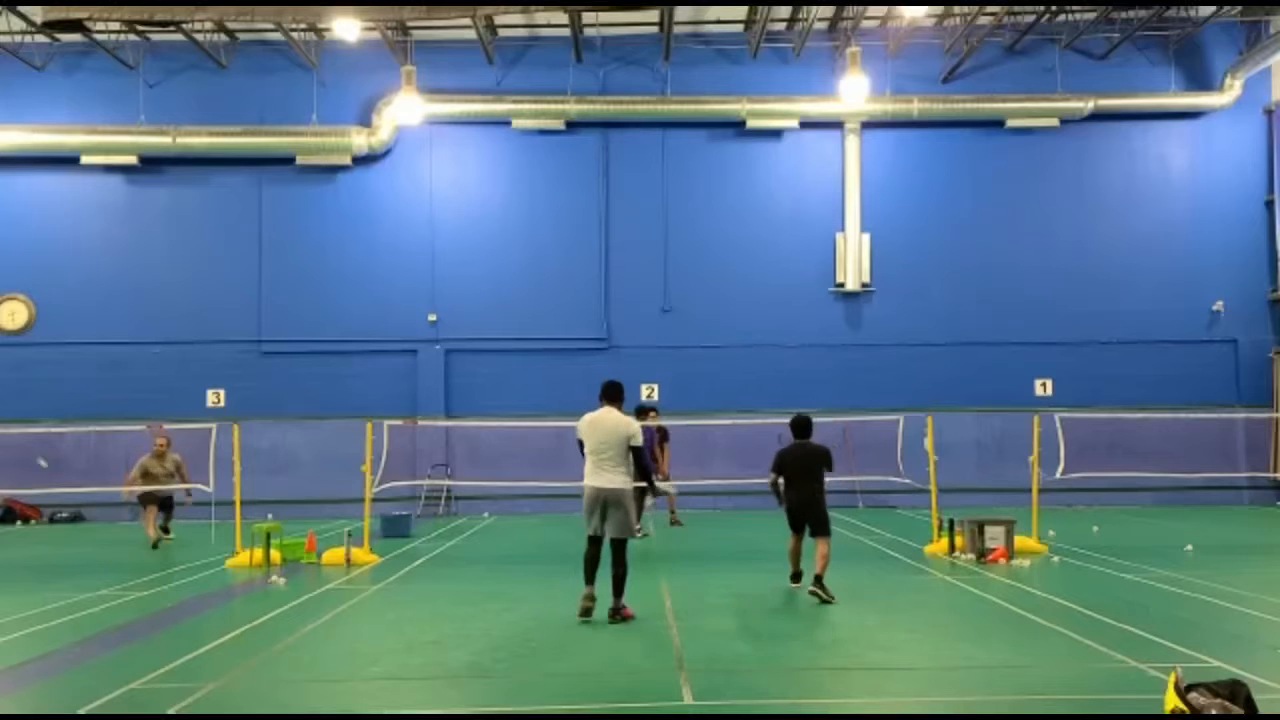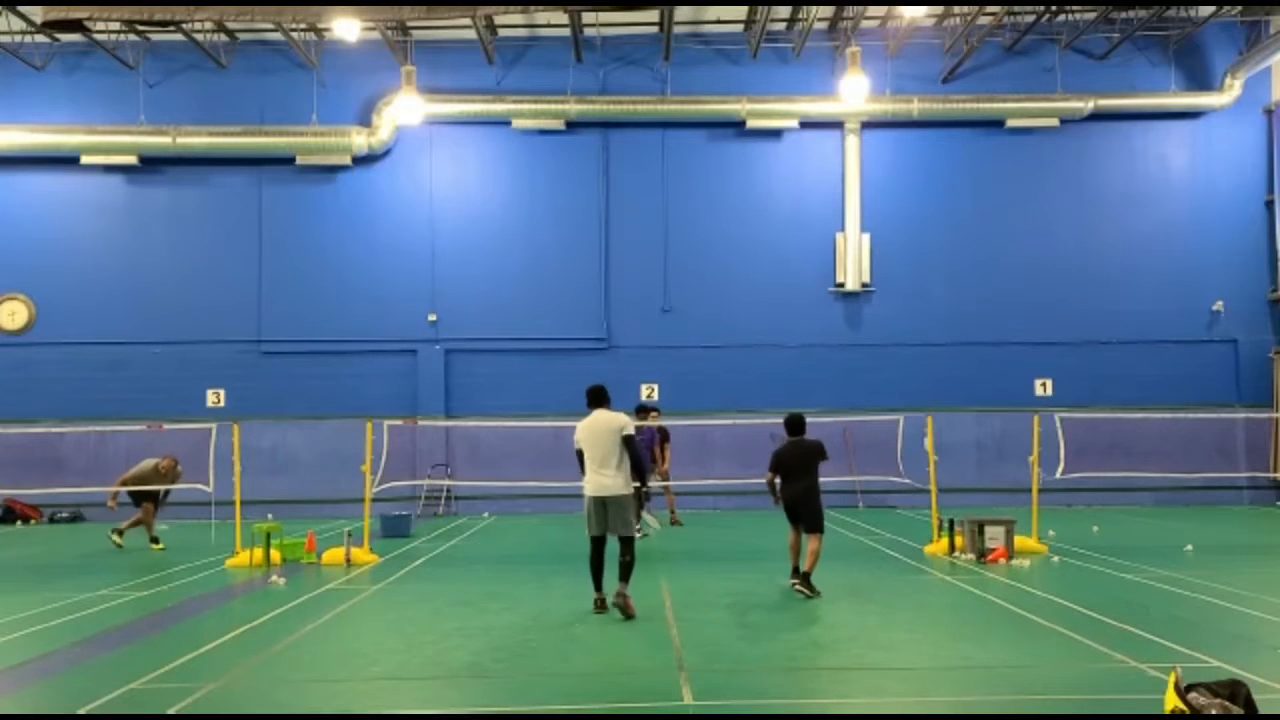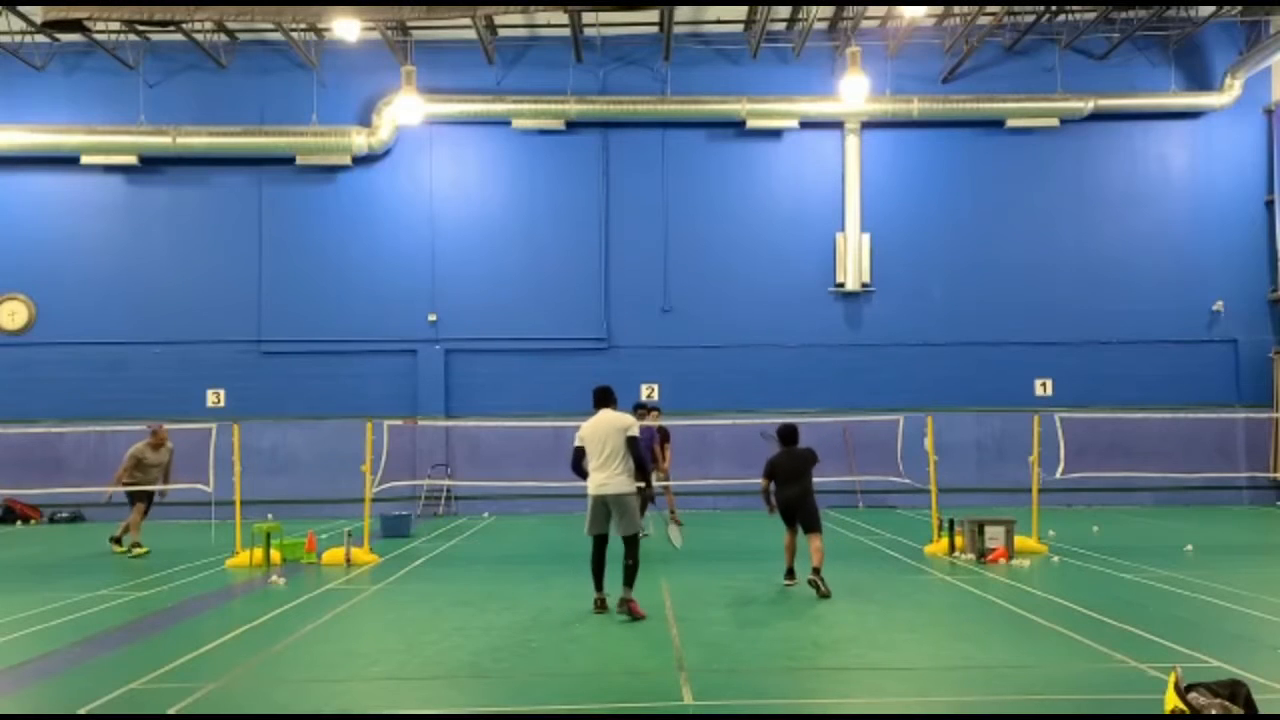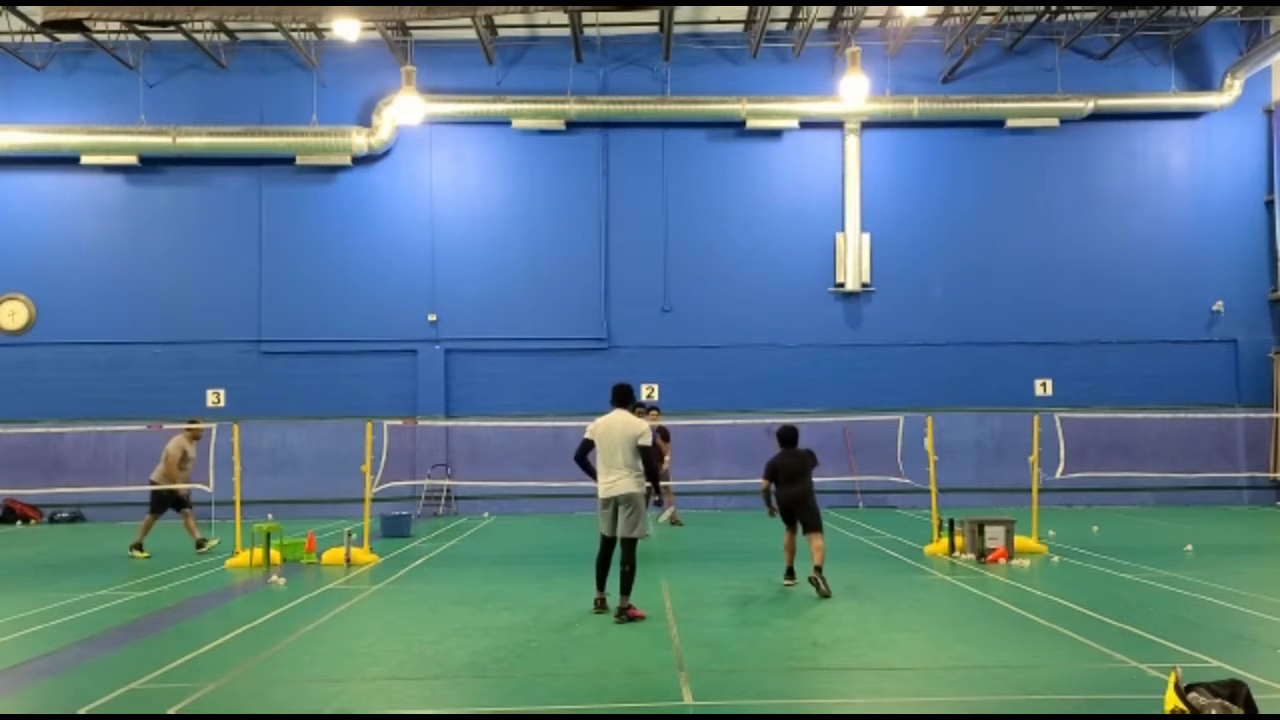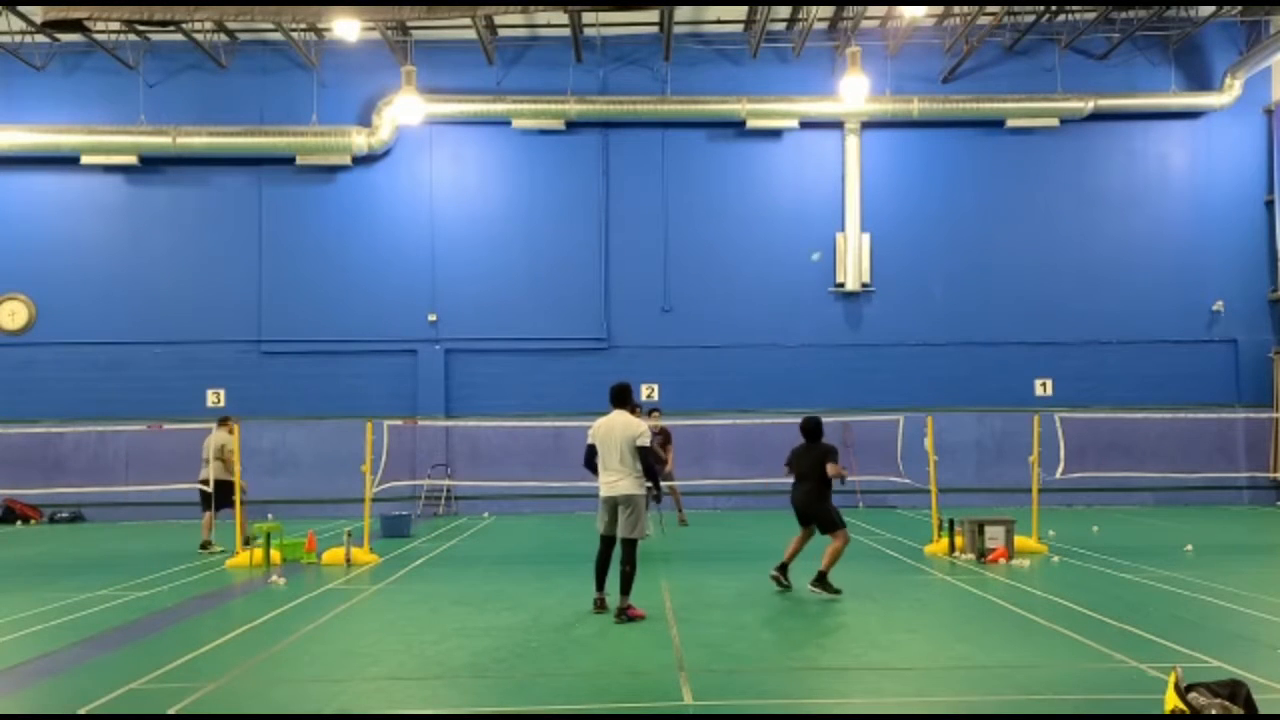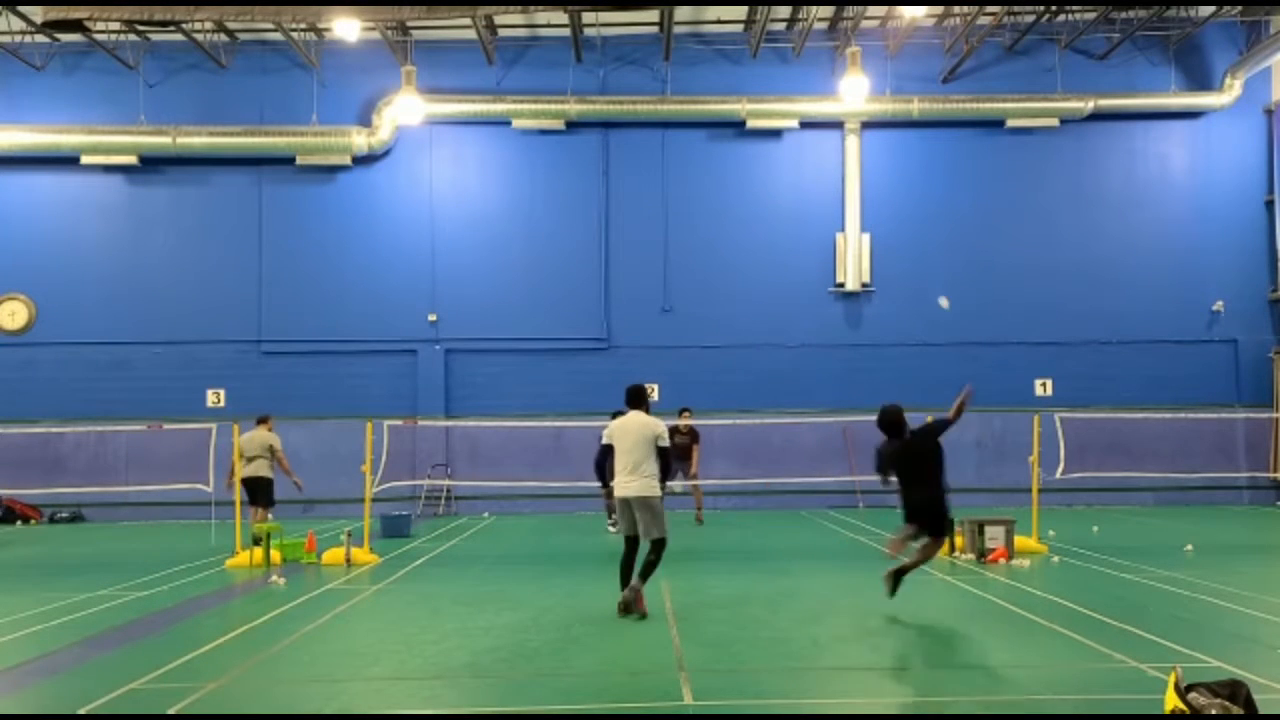
dt=0.5s
person 1, frame 1
left shoulder: (585, 421)
right shoulder: (630, 425)
right elbow: (640, 463)
right wrist: (651, 485)
left hip: (592, 488)
right hip: (620, 489)
left knee: (593, 543)
right knee: (618, 548)
left ankle: (589, 594)
right ankle: (617, 607)
person 1, frame 2
left shoulder: (581, 428)
right shoulder: (621, 420)
right elbow: (634, 455)
right wrist: (643, 484)
left hip: (592, 491)
right hip: (619, 490)
left knee: (597, 544)
right knee: (626, 542)
left ankle: (599, 598)
right ankle: (621, 592)
person 1, frame 3
left shoulder: (585, 427)
right shoulder: (627, 420)
left elbow: (575, 464)
right elbow: (637, 456)
right wrist: (648, 485)
left hip: (595, 490)
right hip: (622, 489)
left knee: (599, 544)
right knee: (631, 544)
left ankle: (599, 598)
right ankle: (626, 598)
person 1, frame 4
left shoulder: (597, 425)
right shoulder: (640, 426)
left elbow: (579, 456)
right elbow: (649, 463)
right wrist: (656, 489)
left hip: (606, 491)
right hip: (631, 490)
left knee: (606, 544)
right knee: (628, 547)
left ankle: (600, 598)
right ankle: (624, 607)
person 1, frame 5
left shoulder: (597, 426)
right shoulder: (638, 426)
left elbow: (588, 461)
right elbow: (647, 463)
right wrist: (657, 487)
left hip: (607, 492)
right hip: (632, 491)
left knee: (605, 544)
right knee: (628, 548)
left ankle: (599, 598)
right ankle: (623, 607)
person 1, frame 6
left shoulder: (613, 426)
right shoulder: (656, 425)
left elbow: (600, 461)
right elbow: (666, 462)
left wrist: (606, 486)
right wrist: (662, 481)
left hip: (621, 492)
right hip: (647, 491)
left knee: (630, 545)
right knee: (658, 543)
left ankle: (627, 598)
right ankle: (634, 589)
person 2, frame 1
left shoulder: (783, 454)
right shoulder: (822, 451)
left elbow: (773, 481)
right elbow: (830, 469)
left wrist: (779, 497)
left hip: (793, 504)
right hip: (815, 503)
left knee: (796, 536)
right knee: (822, 542)
left ankle: (795, 575)
right ankle: (818, 582)
person 2, frame 2
left shoulder: (779, 452)
right shoulder: (816, 446)
left elbow: (769, 479)
right elbow: (824, 458)
left wrist: (775, 495)
left hip: (788, 498)
right hip: (809, 497)
left knee: (795, 530)
right knee: (815, 538)
left ankle: (795, 573)
right ankle: (805, 579)
person 2, frame 3
left shoulder: (773, 461)
right shoulder: (807, 453)
left elbow: (764, 486)
left wrist: (769, 503)
left hip: (783, 502)
right hip: (804, 500)
left knee: (791, 531)
right knee: (815, 538)
left ankle: (789, 573)
right ankle: (816, 573)
person 2, frame 4
left shoulder: (773, 462)
right shoulder: (807, 454)
left elbow: (765, 487)
left wrist: (769, 505)
left hip: (784, 501)
right hip: (805, 499)
left knee: (790, 530)
right knee: (816, 538)
left ankle: (789, 573)
right ankle: (817, 572)
person 2, frame 5
left shoulder: (797, 451)
right shoulder: (828, 450)
left elbow: (789, 471)
right elbow: (832, 473)
right wrist: (841, 473)
left hip: (799, 500)
right hip: (817, 501)
left knee: (807, 533)
right knee: (841, 538)
left ankle: (781, 569)
right ankle: (820, 579)
person 2, frame 6
left shoulder: (885, 452)
right shoulder: (923, 435)
left elbow: (884, 475)
right elbow: (954, 415)
right wrist: (963, 398)
left hip: (912, 499)
right hip: (933, 499)
left knee: (915, 529)
right knee: (936, 541)
right ankle: (901, 571)
